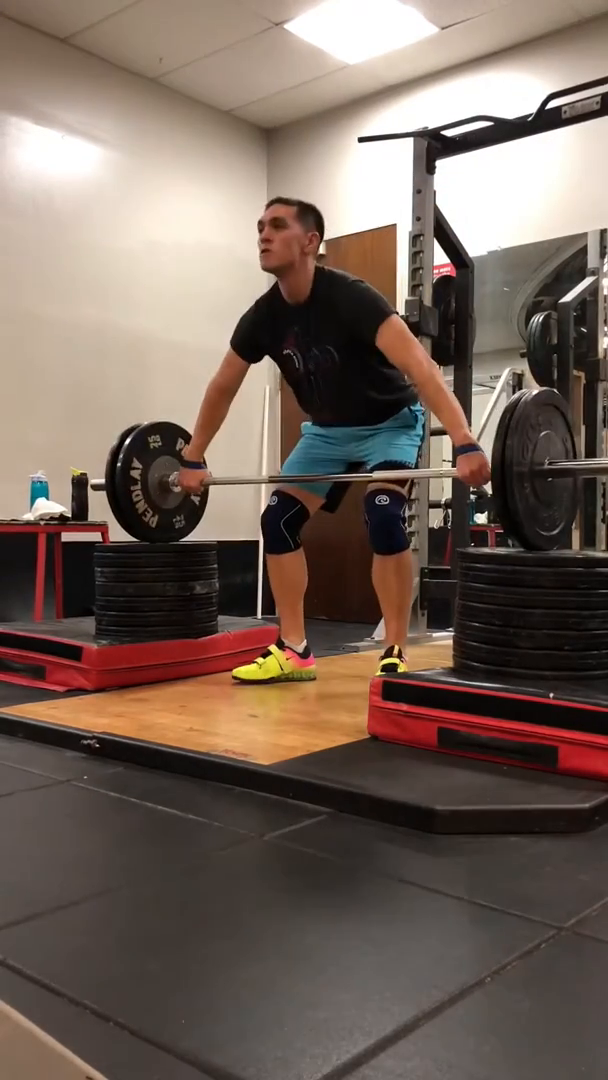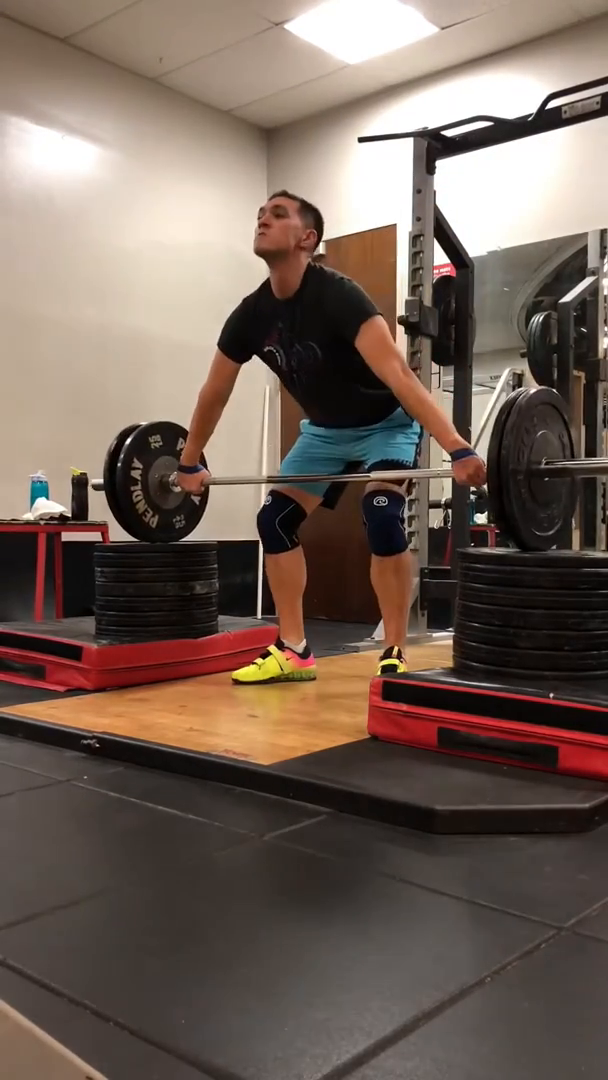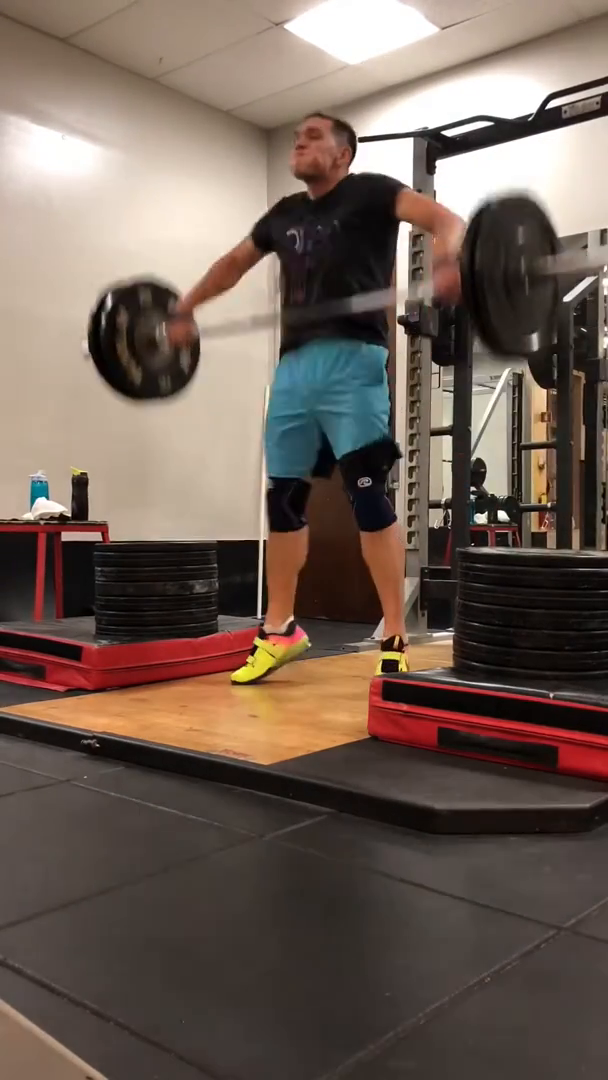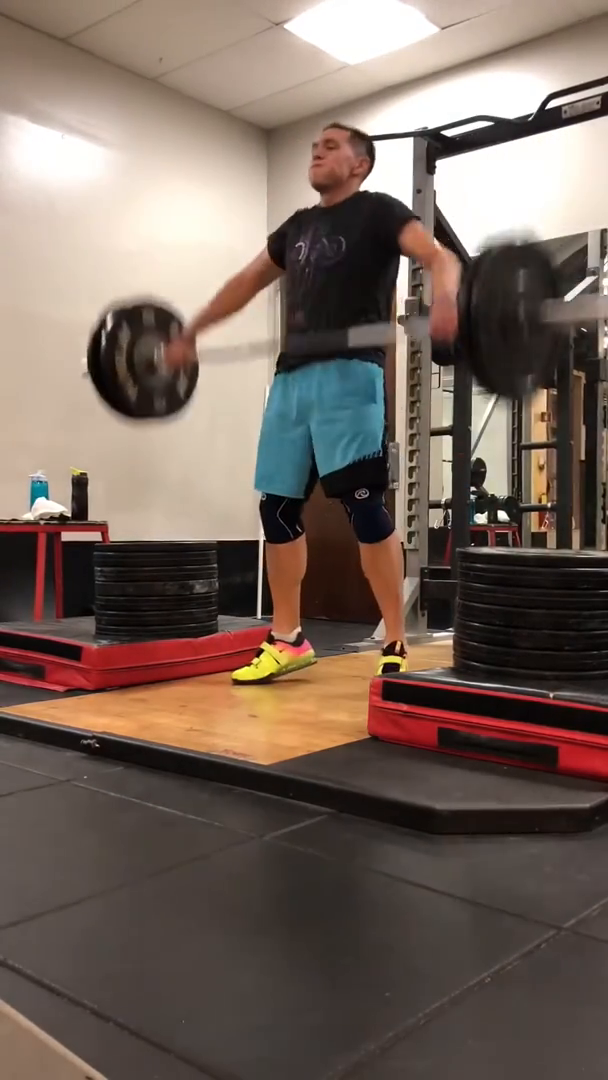
dt=0.5s
person 1, frame 1
left shoulder: (350, 297)
right shoulder: (262, 317)
left elbow: (421, 367)
right elbow: (222, 389)
left wrist: (465, 444)
right wrist: (193, 459)
left hip: (388, 422)
right hip: (326, 428)
left knee: (383, 516)
right knee: (278, 518)
left ankle: (395, 656)
right ankle: (293, 651)
person 1, frame 2
left shoulder: (337, 296)
right shoulder: (251, 314)
left elbow: (396, 373)
right elbow: (214, 393)
left wrist: (458, 449)
right wrist: (189, 461)
left hip: (384, 423)
right hip: (325, 429)
left knee: (381, 516)
right knee: (277, 517)
left ankle: (395, 657)
right ankle: (293, 651)
person 1, frame 3
left shoulder: (368, 192)
right shoulder: (285, 212)
left elbow: (442, 220)
right elbow: (233, 262)
left wrist: (448, 261)
right wrist: (185, 310)
left hip: (352, 360)
right hip: (295, 366)
left knee: (366, 491)
right knee: (283, 496)
left ankle: (394, 644)
right ankle: (280, 630)
person 1, frame 4
left shoulder: (375, 210)
right shoulder: (298, 225)
left elbow: (438, 258)
right elbow: (247, 281)
left wrist: (446, 301)
right wrist: (192, 332)
left hip: (349, 373)
right hip: (294, 378)
left knee: (363, 502)
right knee: (278, 507)
left ankle: (396, 651)
right ankle: (288, 641)
